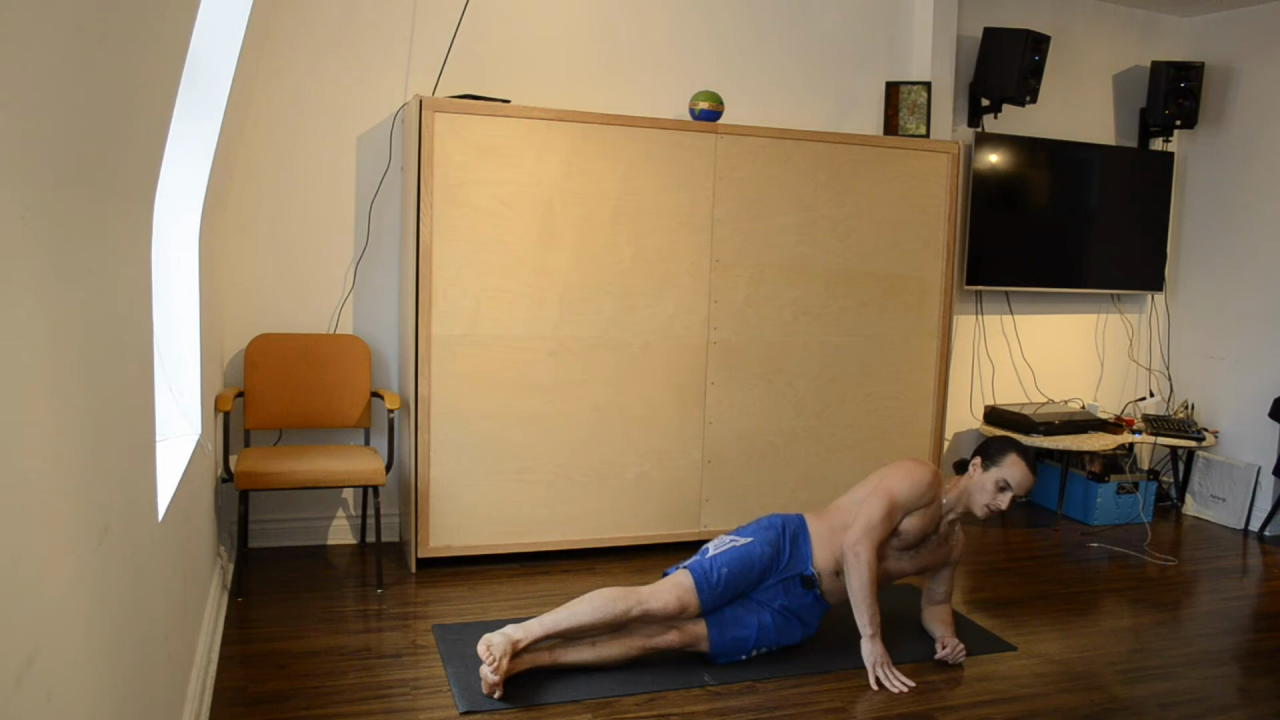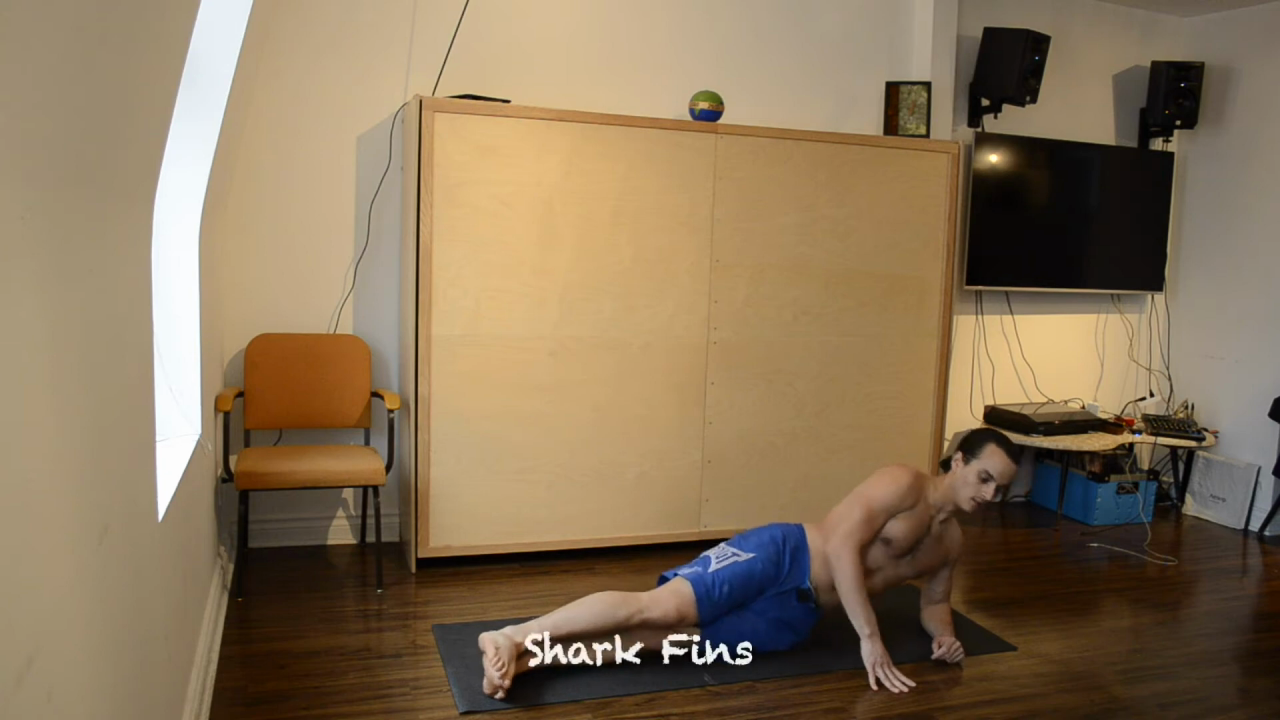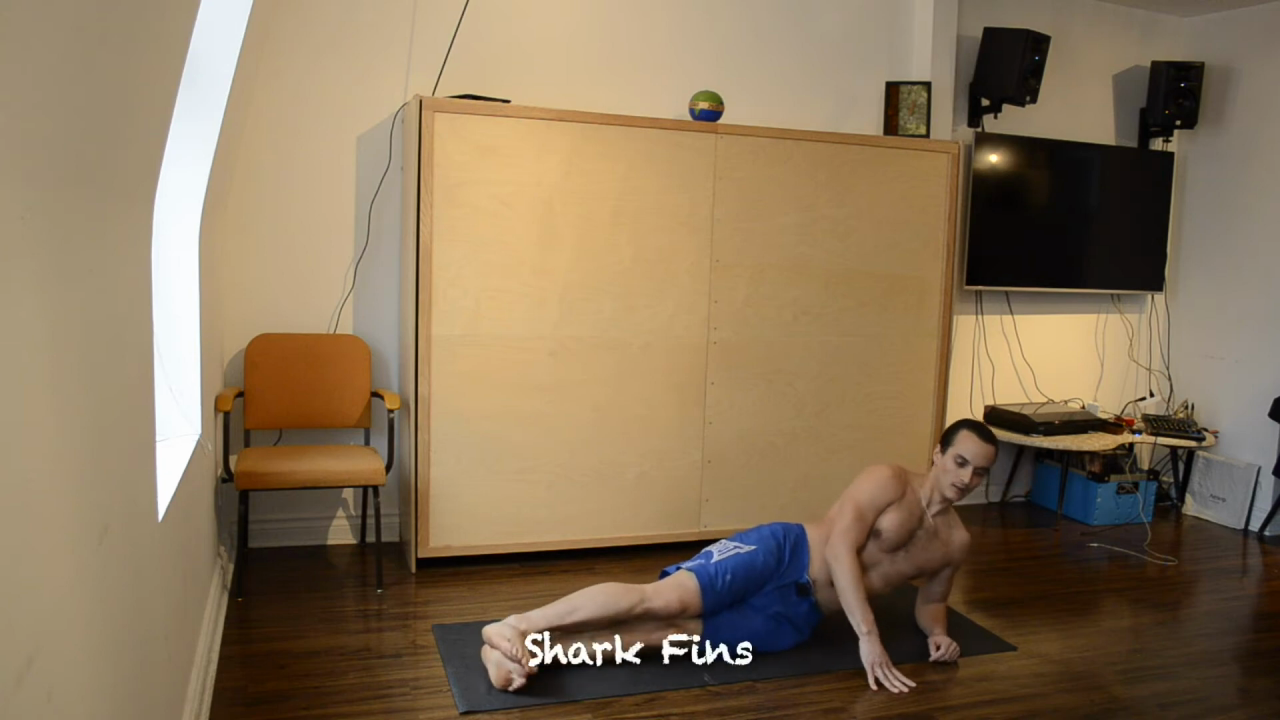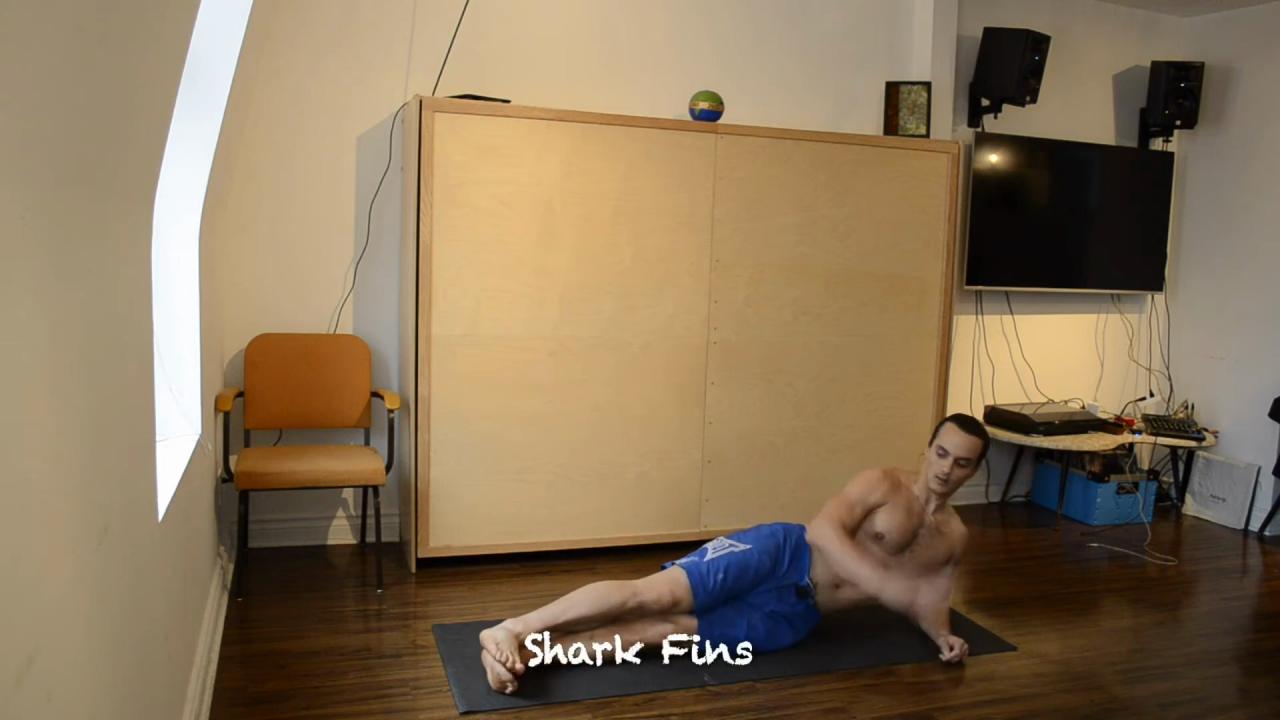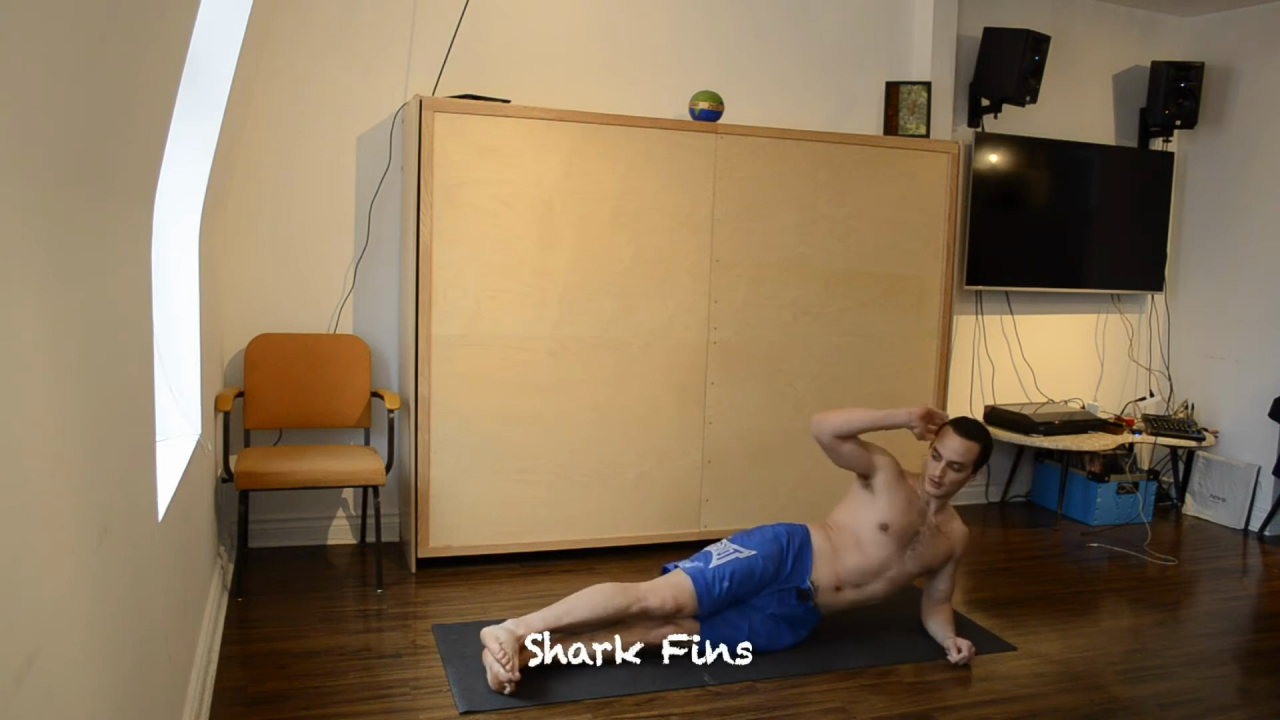
dt=0.4s
person 1, frame 1
left shoulder: (952, 543)
right shoulder: (918, 477)
left elbow: (935, 603)
right elbow: (857, 544)
left wrist: (945, 636)
right wrist: (870, 638)
left hip: (797, 608)
right hip: (778, 545)
left knee: (675, 636)
right knee: (660, 604)
left ankle: (527, 660)
right ankle: (513, 637)
person 1, frame 2
left shoulder: (951, 543)
right shoulder: (903, 483)
left elbow: (934, 601)
right elbow: (842, 545)
left wrist: (943, 634)
right wrist: (869, 638)
left hip: (792, 615)
right hip: (778, 556)
left knee: (666, 636)
right knee: (658, 611)
left ankle: (525, 660)
right ankle: (511, 639)
person 1, frame 3
left shoulder: (955, 543)
right shoulder: (888, 480)
left elbow: (930, 600)
right elbow: (839, 548)
left wrist: (937, 633)
right wrist: (868, 636)
left hip: (794, 614)
right hip: (778, 554)
left knee: (670, 631)
right knee: (664, 603)
left ankle: (523, 654)
right ankle: (513, 629)
person 1, frame 4
left shoulder: (954, 538)
right shoulder: (886, 481)
left elbow: (932, 602)
right elbow: (822, 532)
left wrist: (944, 634)
right wrist: (893, 586)
left hip: (792, 615)
right hip: (780, 554)
left knee: (668, 629)
right knee: (656, 596)
left ankle: (525, 653)
right ankle: (511, 632)
person 1, frame 5
left shoulder: (955, 537)
right shoulder: (886, 473)
left elbow: (935, 604)
right elbow: (824, 427)
left wrist: (949, 638)
right wrist: (905, 418)
left hip: (792, 615)
right hip: (781, 554)
left knee: (669, 631)
right knee: (661, 599)
left ankle: (524, 653)
right ankle: (513, 632)
